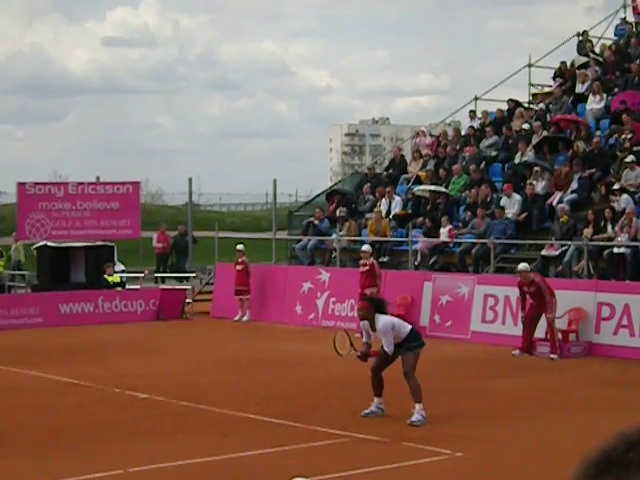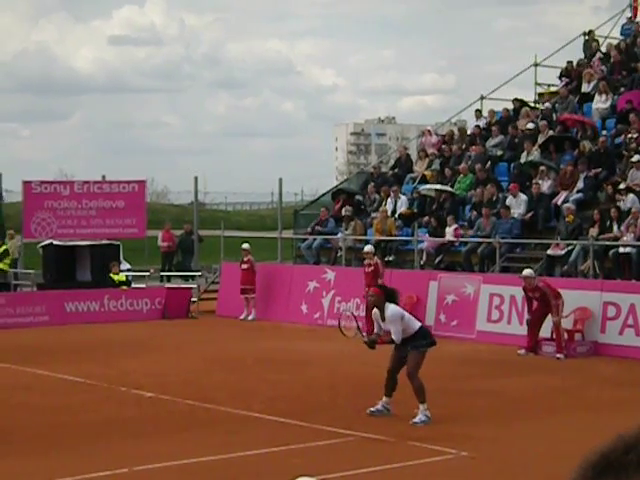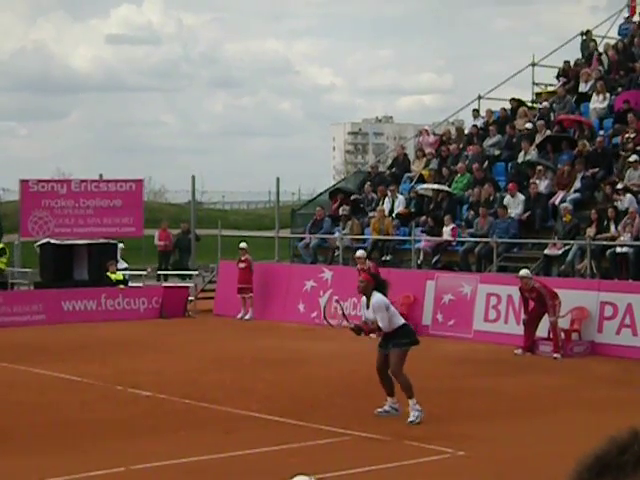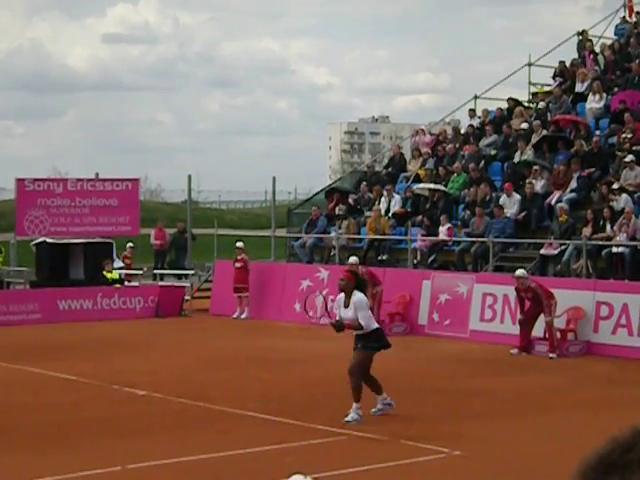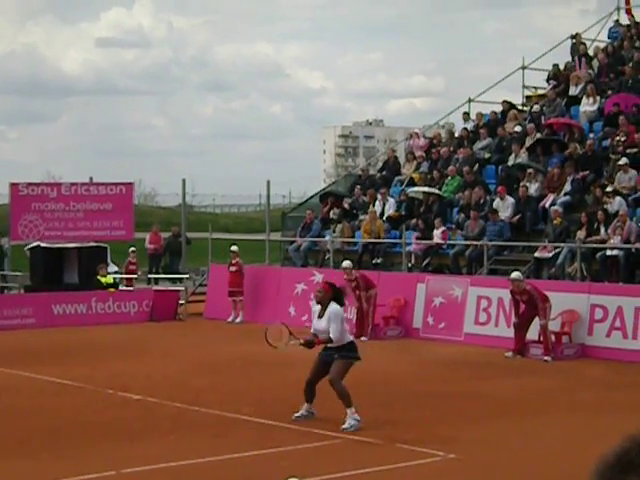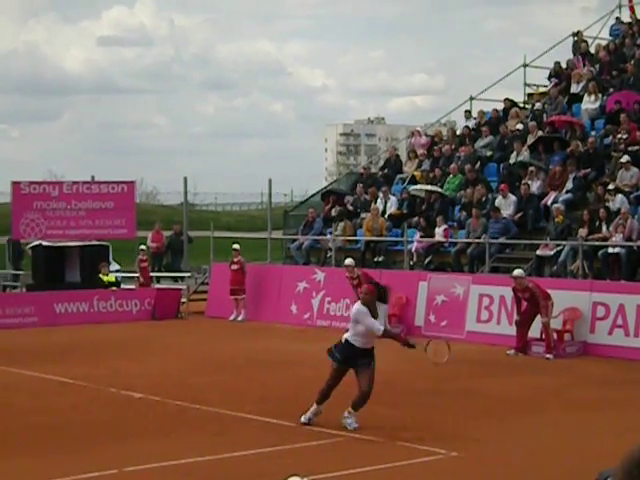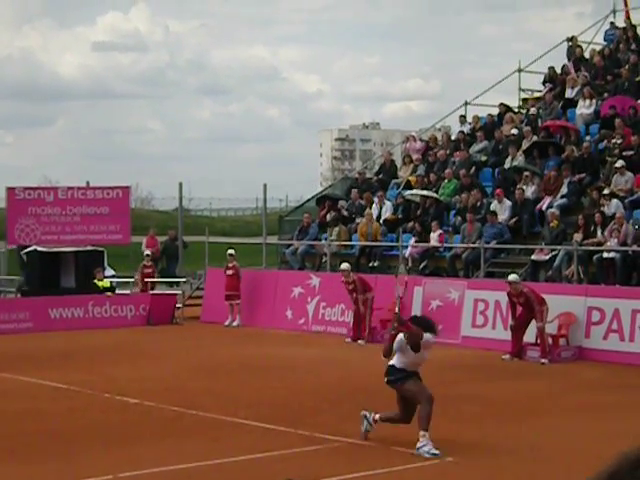
dt=0.4s
person 1, frame 1
left shoulder: (383, 323)
right shoulder: (364, 323)
left elbow: (388, 350)
right elbow: (367, 341)
left wrist: (369, 354)
right wrist: (364, 352)
left hip: (410, 340)
right hip: (394, 341)
left knee: (408, 373)
right knee: (375, 369)
left ankle: (419, 412)
right ankle: (378, 405)
person 1, frame 2
left shoulder: (392, 312)
right shoulder: (375, 312)
left elbow: (395, 339)
right elbow: (378, 332)
left wrist: (376, 341)
right wrist: (372, 340)
left hip: (419, 338)
right hip: (405, 340)
left knee: (411, 373)
right knee: (391, 371)
left ankle: (424, 412)
right ankle: (385, 405)
person 1, frame 3
left shoulder: (378, 300)
right shoulder: (364, 300)
left elbow: (383, 327)
right elbow: (366, 321)
left wrist: (364, 329)
right wrist: (360, 327)
left hip: (401, 334)
right hip: (388, 336)
left knee: (396, 371)
right knee: (380, 369)
left ankle: (415, 408)
right ankle: (392, 404)
person 1, frame 4
left shoulder: (359, 299)
right shoulder: (340, 299)
left elbow: (365, 324)
right elbow: (340, 320)
left wrist: (345, 325)
right wrist: (338, 325)
left hip: (372, 337)
right hip: (360, 337)
left knee: (353, 370)
right knee: (363, 373)
left ankle: (356, 411)
right ankle: (385, 401)
person 1, frame 5
left shoulder: (335, 311)
right shoulder: (316, 310)
left elbow: (335, 338)
right elbow: (315, 332)
left wrist: (314, 341)
right wrist: (309, 341)
left hip: (346, 350)
right hip: (328, 351)
left knee: (333, 380)
right knee: (310, 380)
left ankle: (353, 416)
right ankle: (308, 409)
person 1, frame 6
right shoulder: (357, 310)
left elbow: (384, 329)
right elbow: (379, 332)
left wrist: (400, 338)
right wrist: (401, 339)
left hip: (366, 353)
right hip: (347, 349)
left knee: (366, 391)
right knee: (331, 385)
left ankle: (350, 415)
right ankle: (315, 409)
person 1, frame 7
left shoulder: (428, 338)
right shoulder: (401, 339)
left elbow: (422, 338)
right elbow: (386, 355)
left wrist: (407, 326)
right wrist: (394, 335)
left hip: (411, 374)
right hip: (397, 374)
left knee: (404, 417)
right knee: (427, 398)
left ankle: (372, 418)
right ankle: (423, 442)
